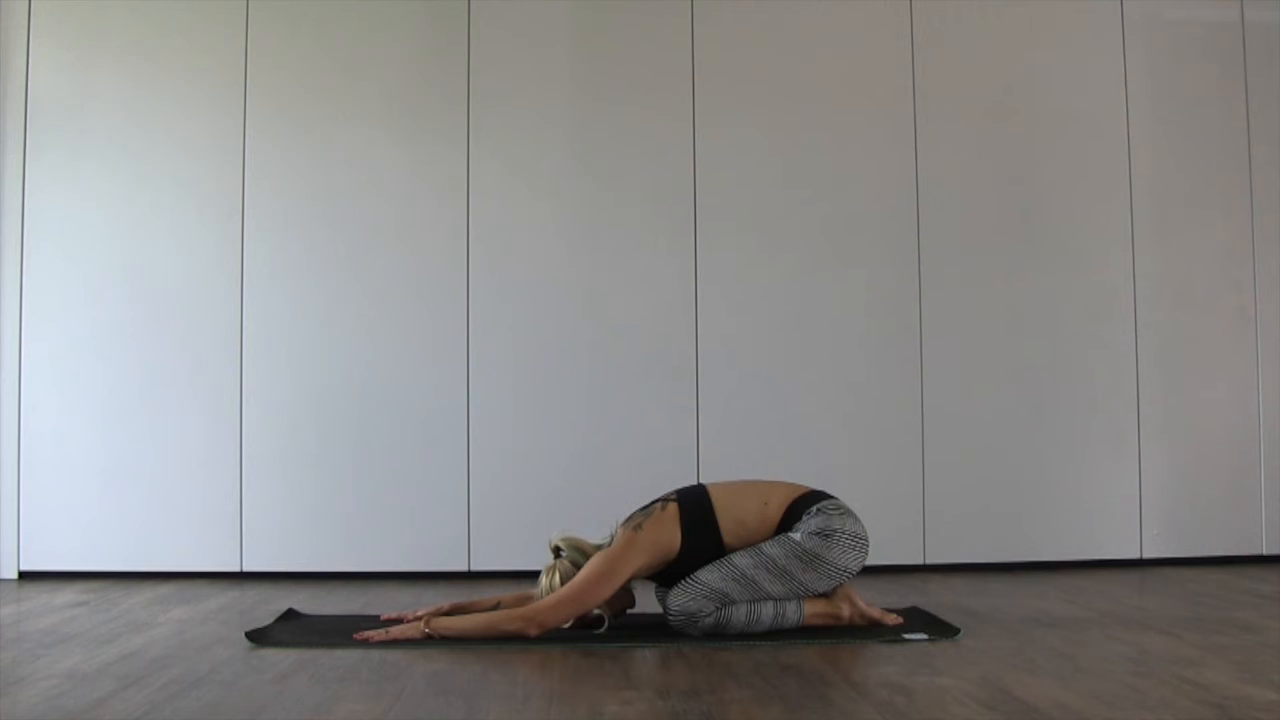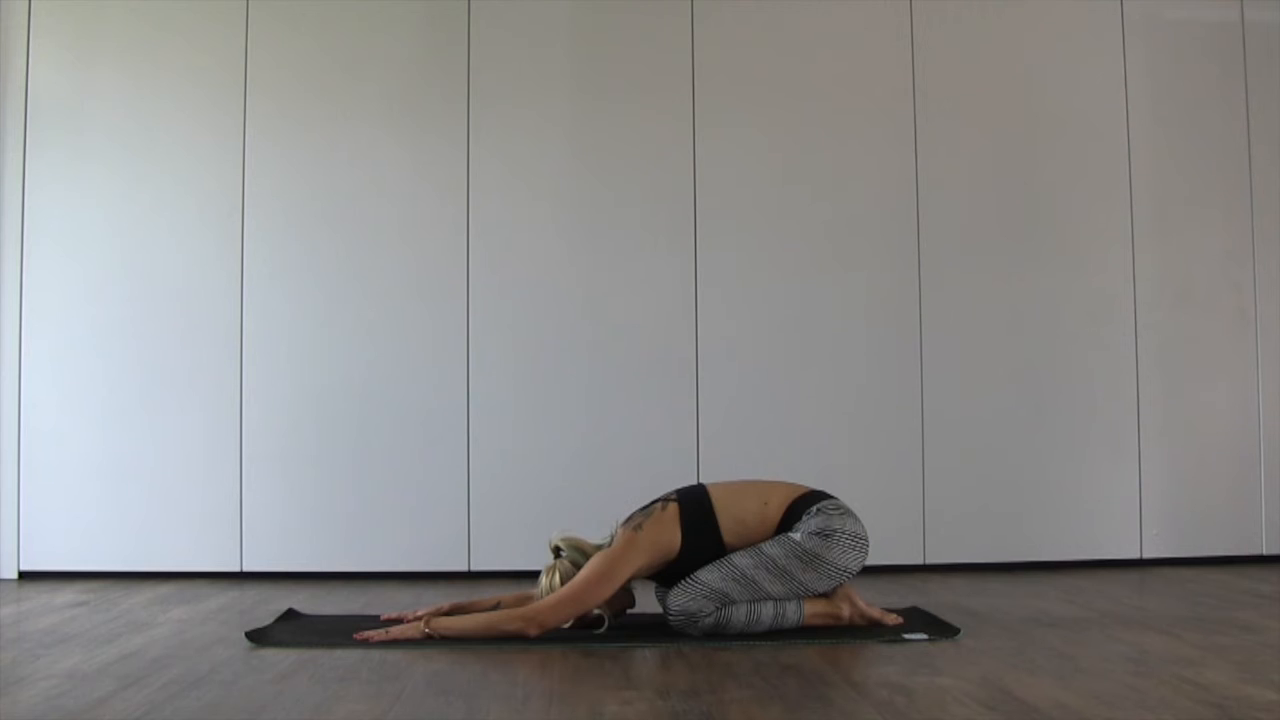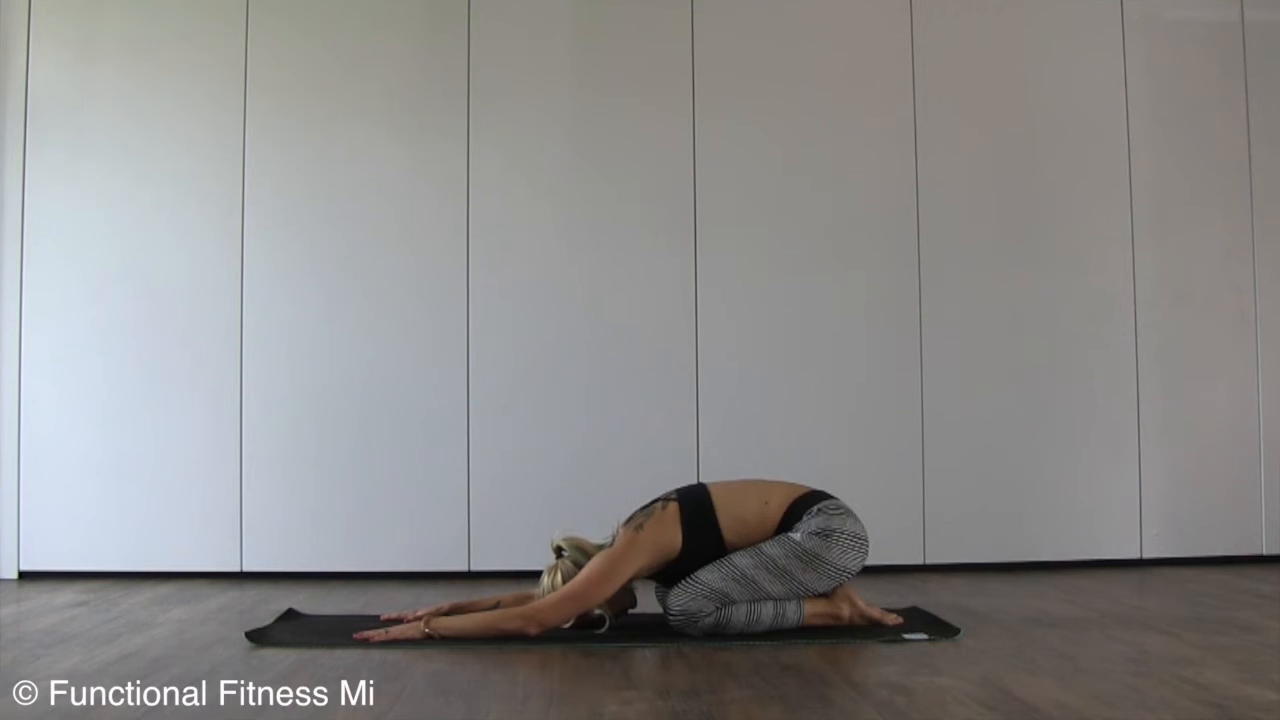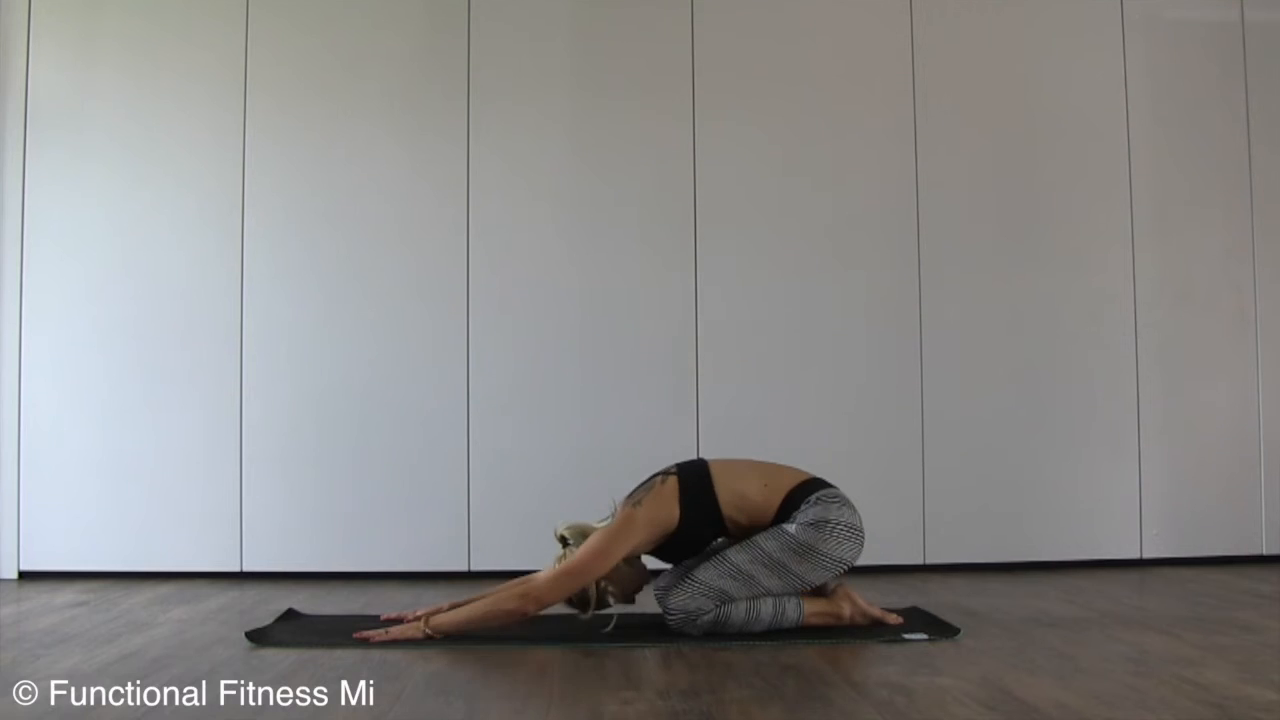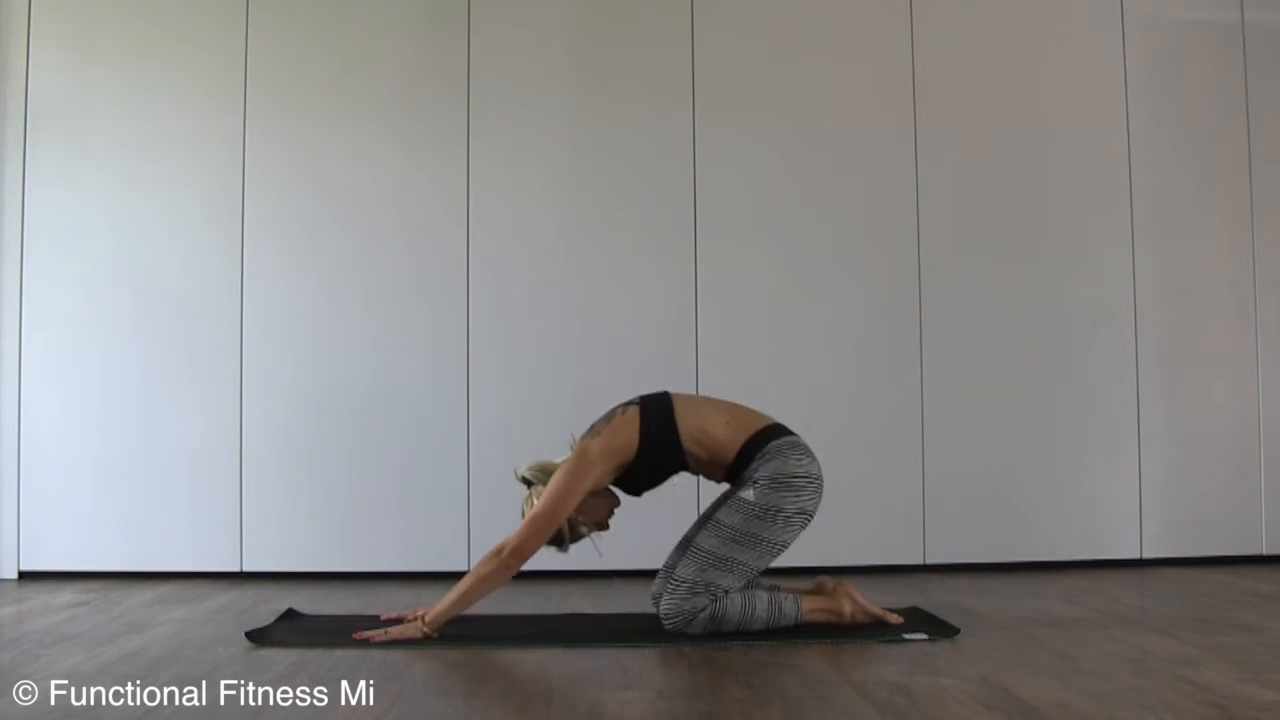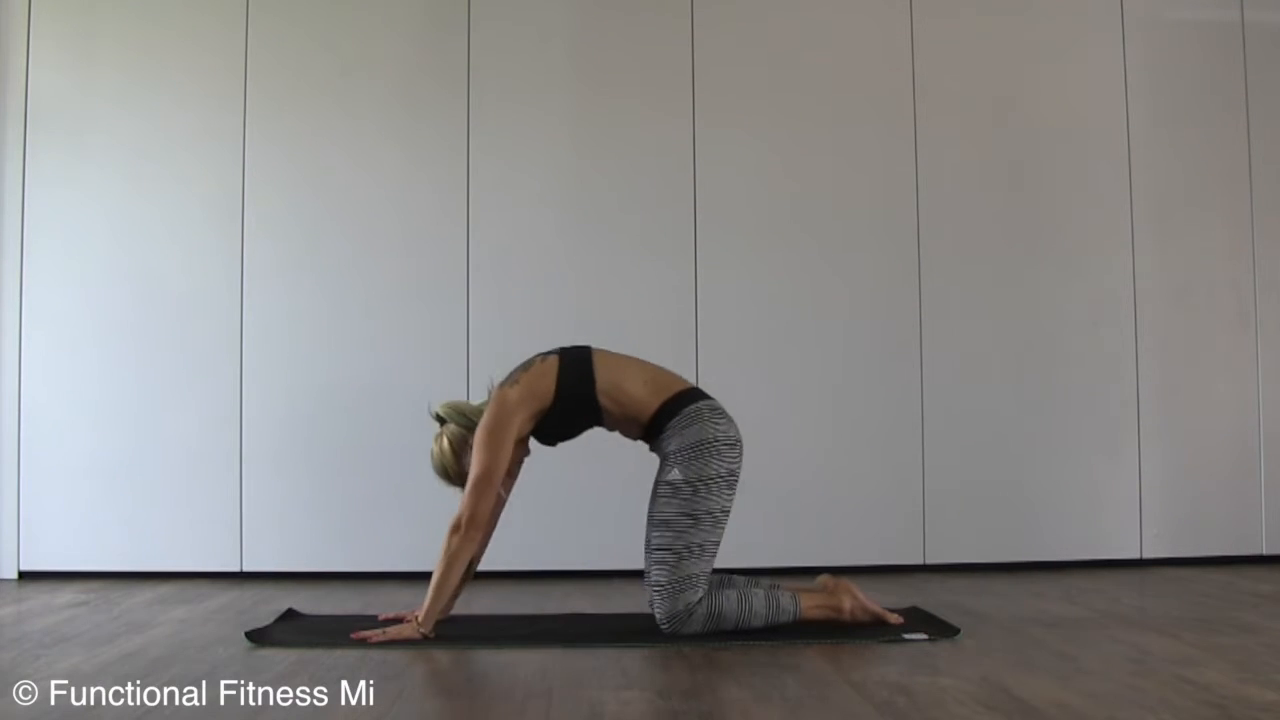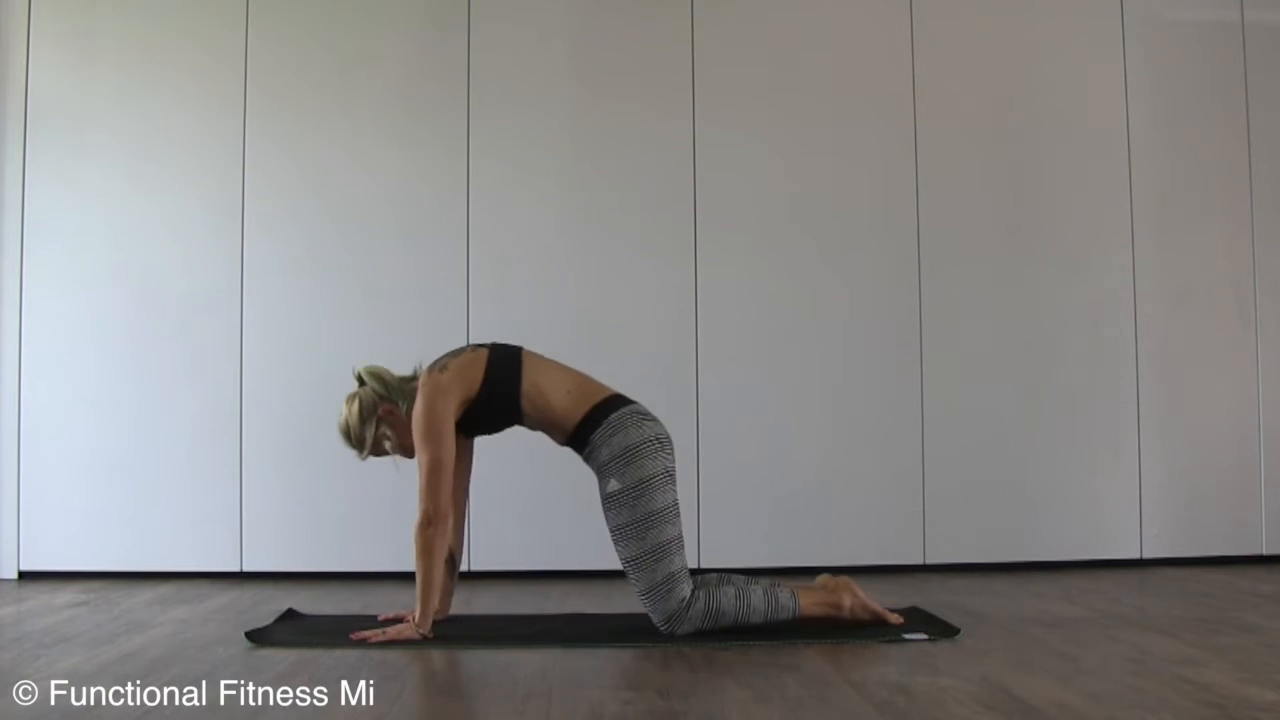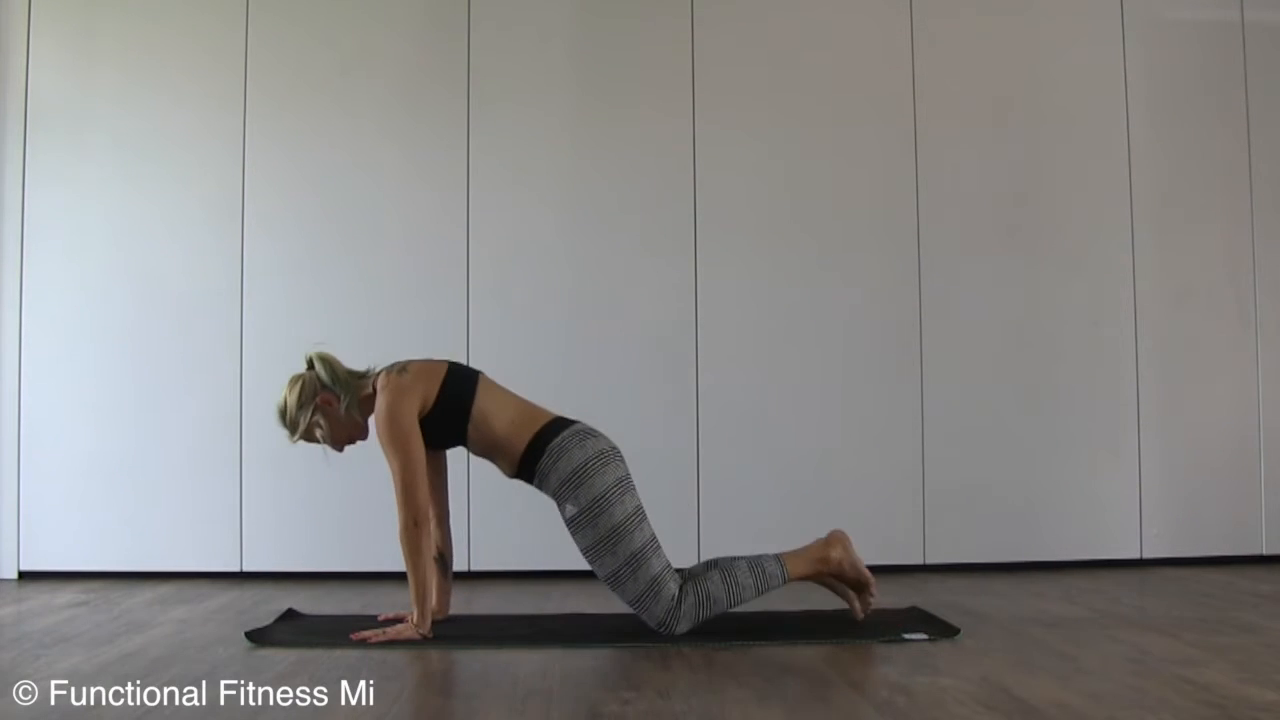
dt=0.4s
person 1, frame 1
left shoulder: (628, 552)
right shoulder: (630, 543)
left elbow: (532, 619)
right elbow: (539, 596)
left wrist: (429, 627)
right wrist: (449, 606)
left hip: (828, 530)
right hip: (813, 526)
left knee: (688, 608)
right knee: (677, 591)
left ankle: (831, 609)
right ankle: (825, 595)
person 1, frame 2
left shoulder: (629, 552)
right shoulder: (634, 543)
left elbow: (530, 621)
right elbow: (538, 596)
left wrist: (428, 630)
right wrist: (449, 609)
left hip: (828, 530)
right hip: (811, 526)
left knee: (688, 609)
right knee: (679, 592)
left ankle: (832, 610)
right ankle: (824, 595)
person 1, frame 3
left shoulder: (629, 552)
right shoulder: (632, 543)
left elbow: (531, 619)
right elbow: (539, 596)
left wrist: (429, 628)
right wrist: (445, 606)
left hip: (829, 530)
right hip: (812, 527)
left knee: (688, 608)
right knee: (677, 591)
left ankle: (830, 609)
right ankle: (822, 593)
person 1, frame 4
left shoulder: (629, 528)
right shoulder: (633, 524)
left elbow: (529, 600)
right elbow: (539, 582)
left wrist: (428, 627)
right wrist: (443, 607)
left hip: (825, 522)
right hip: (808, 520)
left knee: (686, 607)
right knee: (673, 590)
left ankle: (829, 609)
right ankle: (818, 591)
person 1, frame 5
left shoulder: (586, 461)
right shoulder: (597, 461)
left elbow: (511, 555)
right elbow: (515, 549)
left wrist: (428, 624)
right wrist: (436, 609)
left hip: (783, 475)
right hip: (770, 474)
left knee: (681, 610)
right knee: (674, 593)
left ankle: (830, 608)
right ankle: (819, 595)
person 1, frame 6
left shoulder: (501, 413)
right shoulder: (511, 415)
left elbow: (469, 525)
right elbow: (479, 526)
left wrist: (423, 622)
right wrist: (433, 607)
left hip: (698, 440)
right hip: (696, 436)
left knee: (678, 611)
right knee: (677, 589)
left ankle: (829, 604)
right ankle: (817, 592)
person 1, frame 7
left shoulder: (431, 396)
right shoulder: (453, 402)
left elbow: (433, 518)
right elbow: (451, 515)
left wrist: (421, 621)
right wrist: (437, 603)
left hip: (624, 443)
right hip: (628, 438)
left knee: (674, 611)
right knee: (669, 594)
left ankle: (829, 601)
right ankle: (819, 592)
person 1, frame 8
left shoulder: (391, 397)
right shoulder: (411, 402)
left elbow: (416, 519)
right elbow: (433, 515)
left wrist: (420, 620)
right wrist: (436, 603)
left hip: (575, 466)
right hip: (579, 459)
left knee: (669, 611)
right knee: (665, 595)
left ankle: (819, 558)
right ankle: (815, 559)
